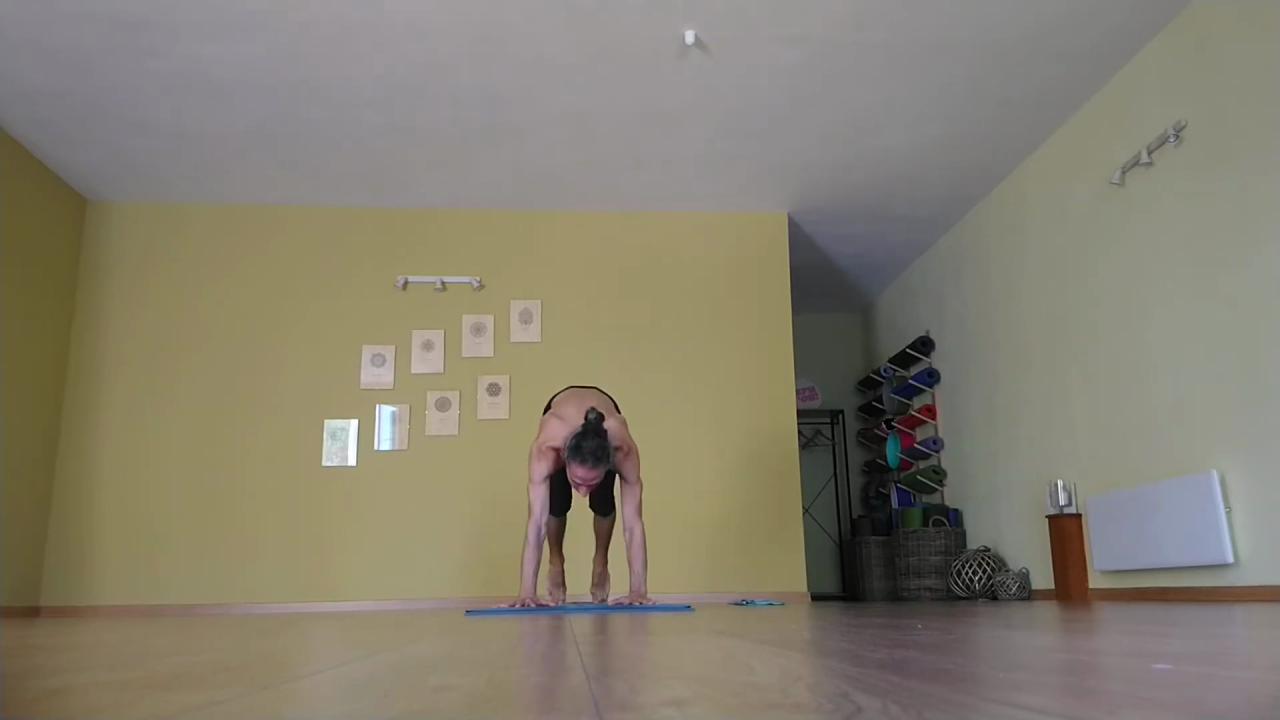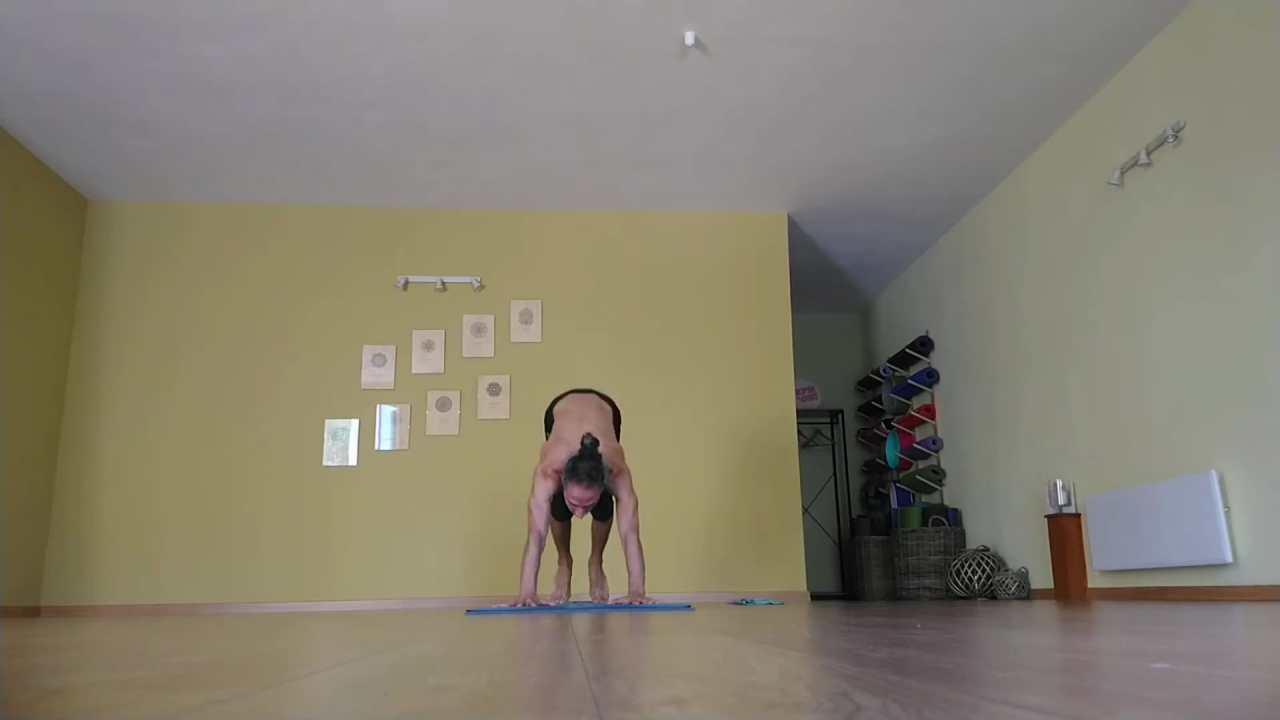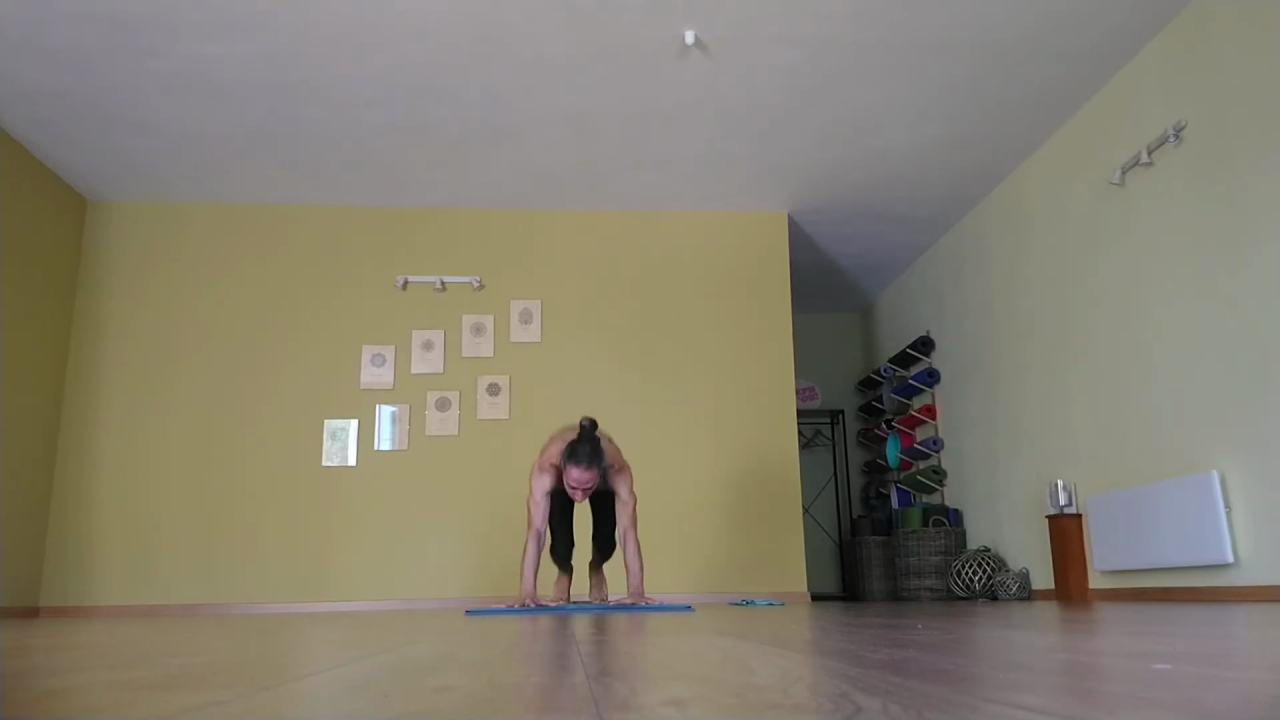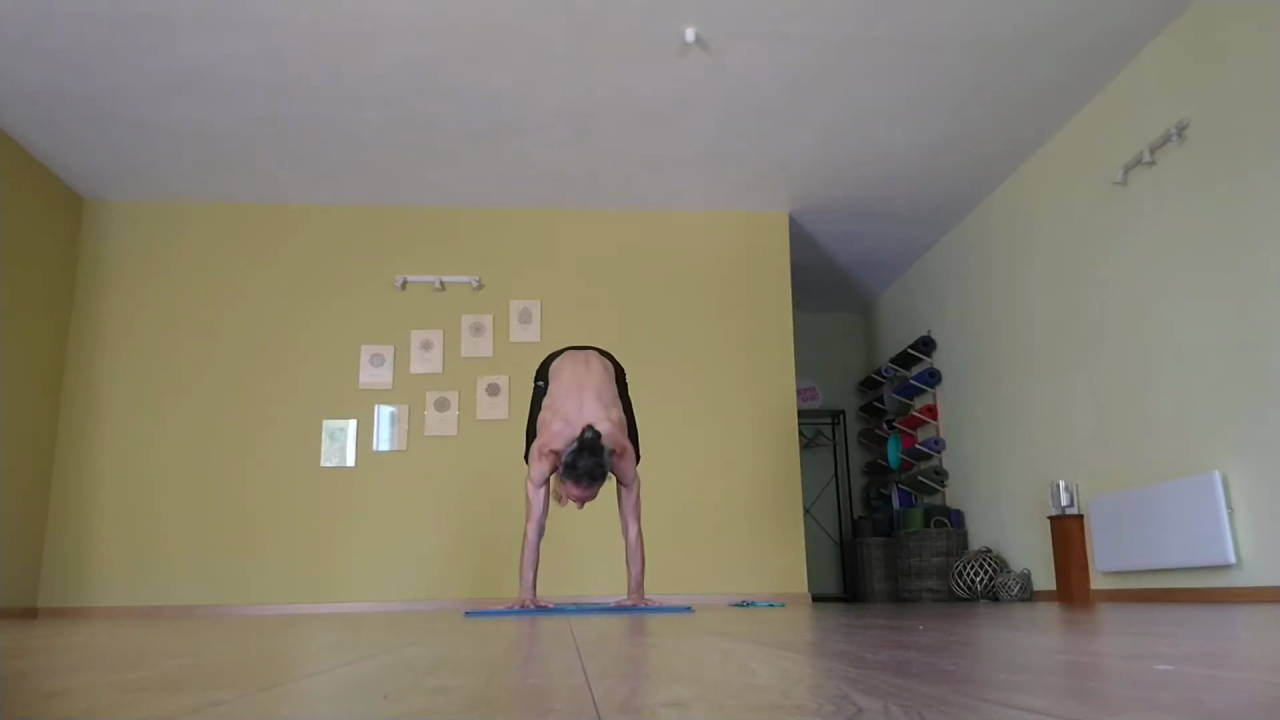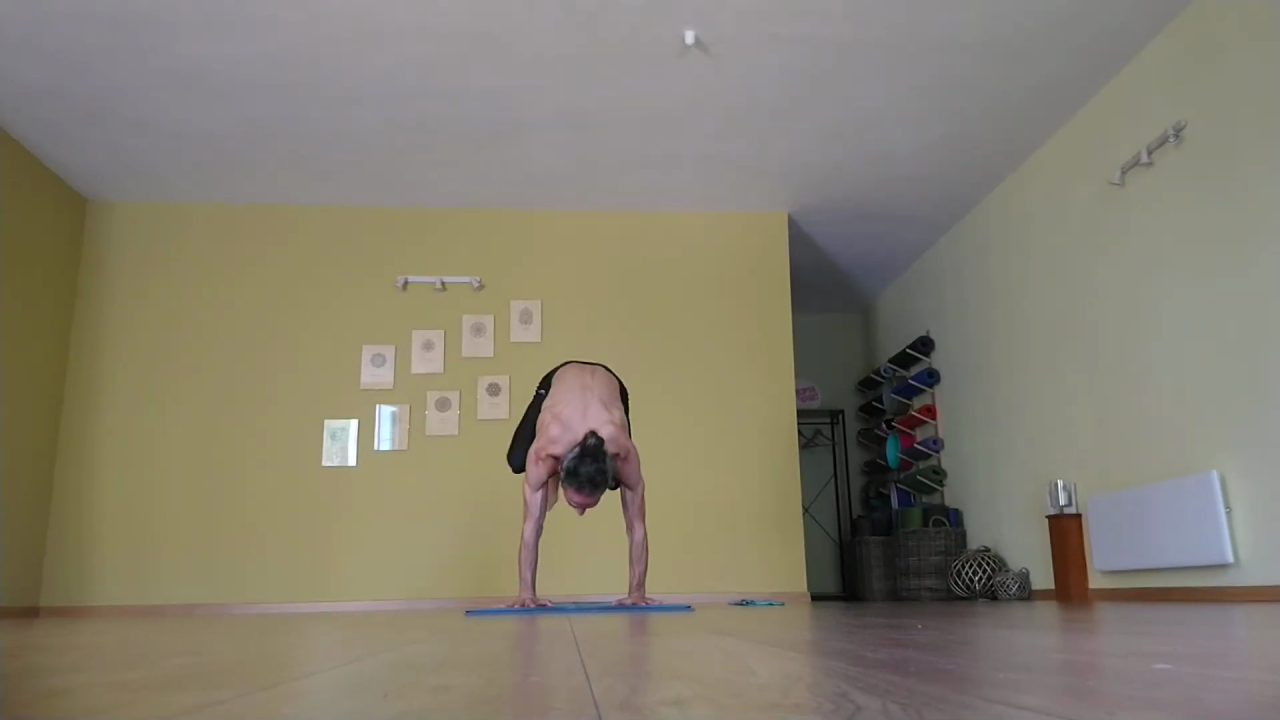
dt=0.5s
person 1, frame 1
left shoulder: (624, 450)
right shoulder: (545, 449)
left elbow: (633, 522)
right elbow: (536, 521)
left knee: (603, 503)
right knee: (557, 504)
left ankle: (601, 562)
right ankle: (555, 562)
person 1, frame 2
left shoulder: (616, 471)
right shoulder: (550, 470)
left elbow: (630, 532)
right elbow: (536, 533)
left wrist: (637, 587)
right wrist: (527, 589)
left knee: (603, 509)
right knee: (559, 510)
left ankle: (597, 562)
right ankle: (564, 562)
person 1, frame 3
left shoulder: (617, 469)
right shoulder: (547, 468)
left elbow: (628, 533)
right elbow: (535, 531)
left wrist: (636, 591)
right wrist: (527, 589)
left knee: (606, 541)
right knee: (561, 548)
left ankle: (596, 568)
right ankle: (564, 574)
person 1, frame 4
left shoulder: (619, 450)
right shoulder: (546, 450)
left elbow: (631, 524)
right elbow: (534, 524)
left wrist: (636, 593)
right wrist: (526, 593)
left hip: (606, 366)
right hip: (555, 366)
right knee: (533, 459)
person 1, frame 5
left shoulder: (622, 454)
right shoulder: (544, 453)
left elbow: (636, 527)
right elbow: (532, 525)
left wrist: (637, 591)
right wrist: (526, 592)
left hip: (607, 381)
right hip: (558, 379)
left knee: (617, 481)
right knee: (518, 462)
right ankle: (550, 475)
